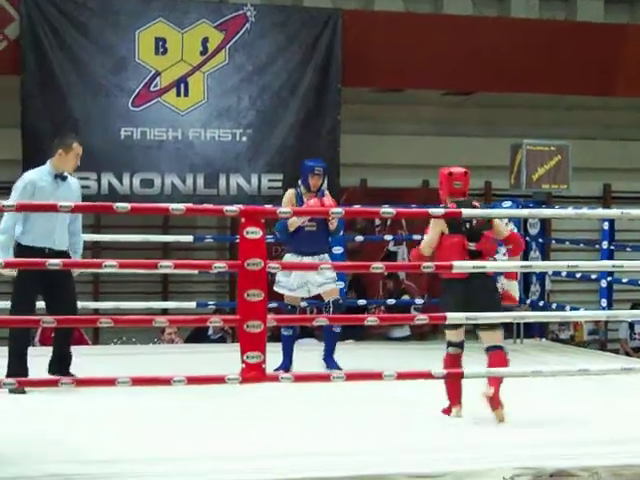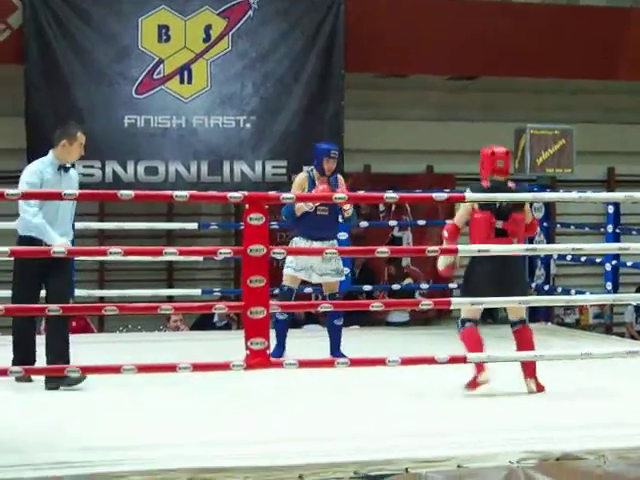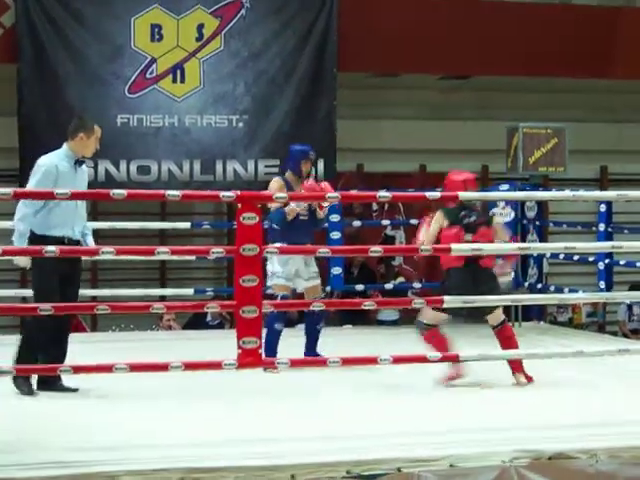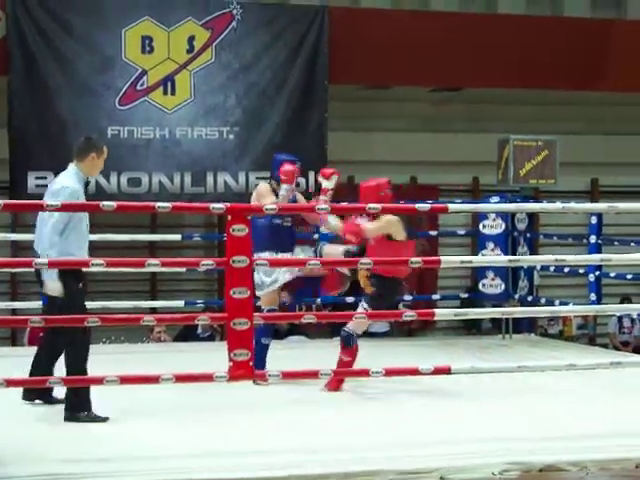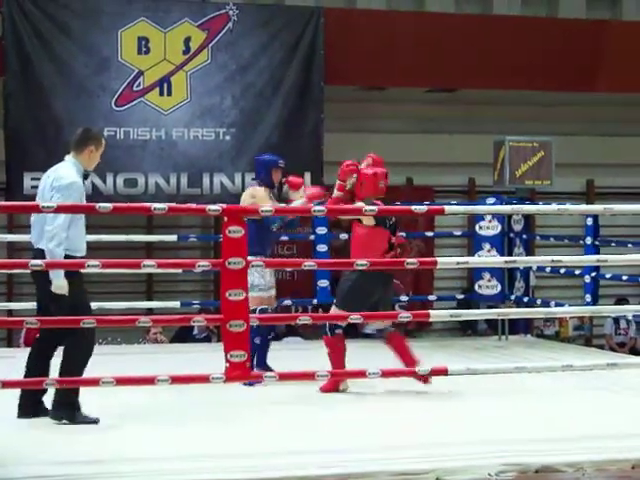
dt=0.4s
person 1, frame 1
left shoulder: (74, 186)
right shoulder: (31, 180)
left elbow: (76, 225)
left wrist: (77, 255)
left hip: (60, 257)
right hip: (30, 255)
left knee: (67, 312)
right knee: (22, 316)
left ankle: (60, 369)
person 1, frame 2
left shoulder: (72, 176)
right shoulder: (35, 171)
right elbow: (29, 212)
right wrist: (53, 240)
left hip: (61, 251)
right hip: (32, 247)
left knee: (59, 308)
right knee: (25, 308)
left ankle: (56, 372)
right ankle: (22, 366)
person 1, frame 3
left shoulder: (83, 170)
right shoulder: (49, 164)
right elbow: (26, 207)
left wrist: (88, 241)
right wrist: (20, 246)
left hip: (71, 248)
right hip: (45, 246)
left knee: (65, 313)
left ankle: (50, 376)
person 1, frame 4
left shoulder: (72, 184)
right shoulder: (68, 187)
right elbow: (49, 233)
right wrist: (51, 277)
left hip: (67, 268)
right hip: (58, 270)
left knee: (60, 329)
right knee: (76, 332)
left ankle: (38, 387)
right ankle: (78, 406)
person 1, frame 5
left shoulder: (54, 173)
right shoulder: (71, 181)
left elbow: (38, 221)
right elbow: (56, 230)
right wrist: (58, 274)
left hip: (44, 262)
right hip: (59, 265)
left knee: (50, 334)
right knee: (81, 333)
left ankle: (31, 403)
right ankle: (65, 405)
person 2, frame 1
left shoulder: (442, 216)
left elbow: (421, 256)
right elbow: (515, 242)
right wrist: (510, 278)
left hip: (454, 287)
right hip: (484, 286)
left knee: (453, 346)
right knee: (496, 350)
left ankle: (455, 404)
right ankle: (492, 388)
person 2, frame 2
left shoulder: (474, 193)
right shoulder: (519, 193)
left elbow: (453, 229)
right elbow: (530, 228)
left wrist: (446, 256)
left hip: (483, 262)
right hip: (512, 262)
left knee: (467, 322)
right knee: (520, 322)
left ankle: (480, 370)
right ankle: (531, 379)
person 2, frame 3
left shoulder: (443, 214)
right shoulder: (484, 215)
left elbow: (423, 245)
right elbow: (508, 243)
left wrist: (424, 227)
right wrist: (503, 267)
left hip: (457, 277)
right hip: (483, 276)
left knee: (426, 323)
right knee: (500, 324)
left ankle: (455, 364)
right ankle: (519, 373)
person 2, frame 4
left shoulder: (391, 220)
right shoulder: (376, 217)
left elbow: (358, 234)
right elbow: (358, 235)
left wrist: (329, 218)
left hip: (386, 285)
right hip: (376, 275)
left knee: (350, 331)
left ankle: (338, 378)
person 2, frame 5
left shoulder: (366, 207)
left hip: (365, 276)
right hip: (384, 277)
left knee: (333, 325)
right knee: (387, 327)
left ankle: (337, 380)
right ankle: (417, 369)
person 3, frame 1
left shoulder: (325, 195)
right shoulder: (291, 195)
left elbow: (335, 232)
right elbow: (280, 231)
left wrist: (333, 221)
right wrist: (297, 220)
left hip: (320, 259)
right hip: (295, 259)
left knee: (336, 305)
right knee: (290, 309)
left ankle: (329, 357)
right ankle: (286, 361)
person 3, frame 2
left shoulder: (339, 181)
right shoulder: (303, 179)
left elbow: (349, 217)
right elbow: (288, 214)
left wrist: (348, 210)
right wrist: (306, 204)
left hip: (328, 245)
right hip: (303, 243)
left knee: (333, 298)
right knee: (286, 292)
left ankle: (335, 350)
right ankle: (279, 347)
person 3, frame 3
left shoulder: (308, 184)
right shoulder: (278, 183)
left elbow: (315, 221)
right elbow: (276, 221)
left wrist: (322, 208)
right wrist: (298, 204)
left knee: (317, 302)
right knee: (282, 300)
left ankle: (311, 351)
right ankle: (269, 355)
person 3, frame 4
left shoulder: (296, 193)
right shoulder: (263, 189)
left elbow: (314, 219)
right elbow: (277, 216)
left wrist: (326, 192)
right wrist: (286, 190)
left hip: (291, 254)
right hip: (267, 258)
left knee: (328, 254)
right knee: (270, 311)
right ankle: (258, 368)
person 3, frame 5
left shoulder: (272, 192)
right shoulder: (257, 192)
left elbow: (283, 224)
right elbow: (274, 220)
left wrist: (296, 200)
right wrist: (301, 201)
right hip: (249, 260)
left knee: (268, 311)
right knee: (258, 312)
left ankle: (260, 364)
